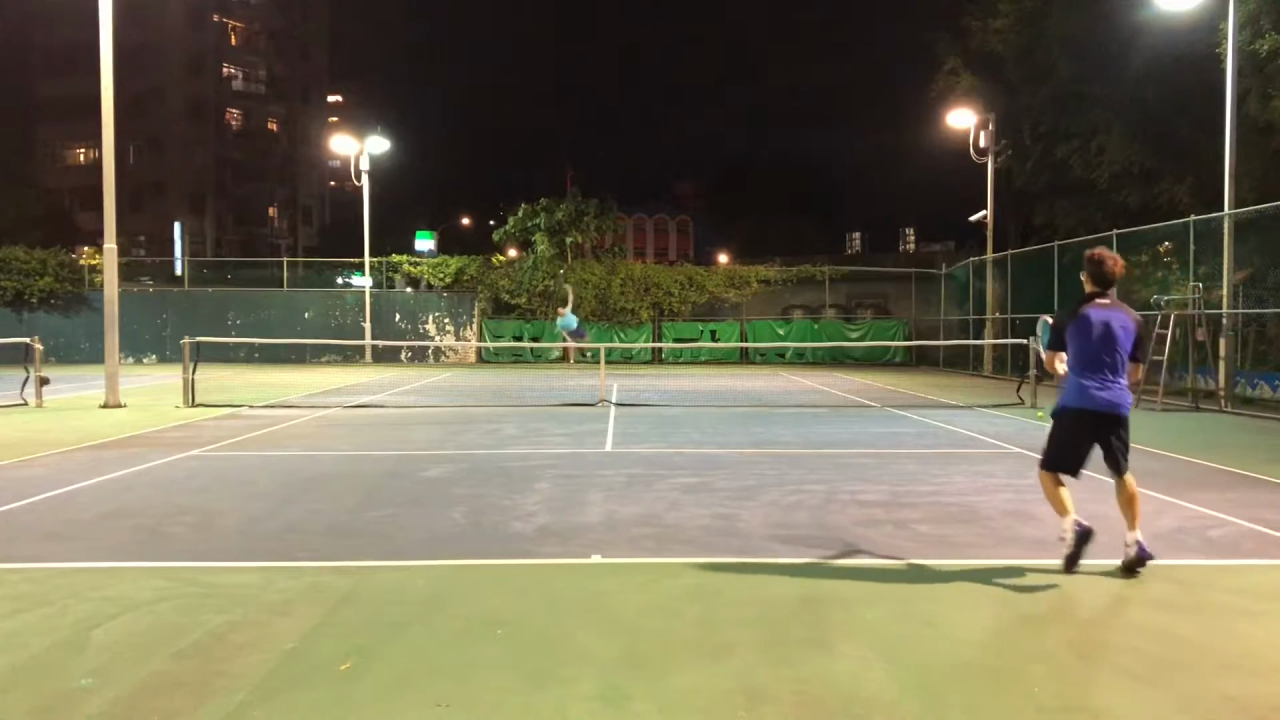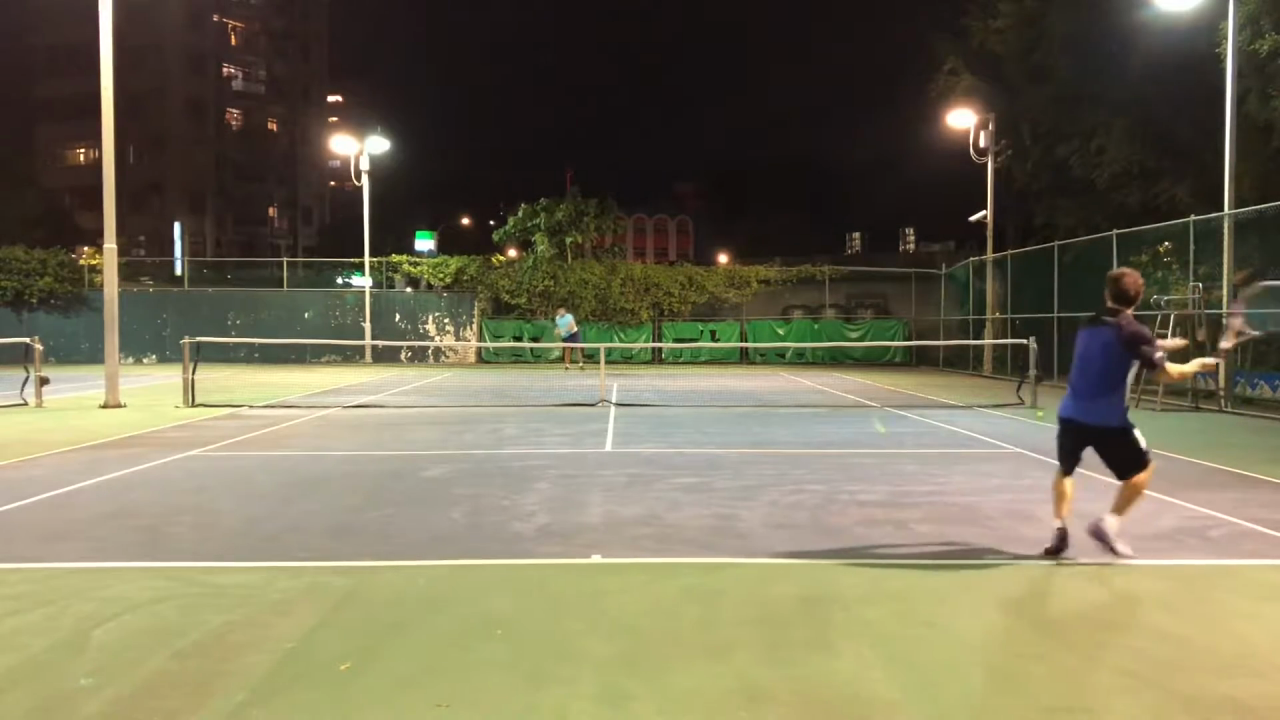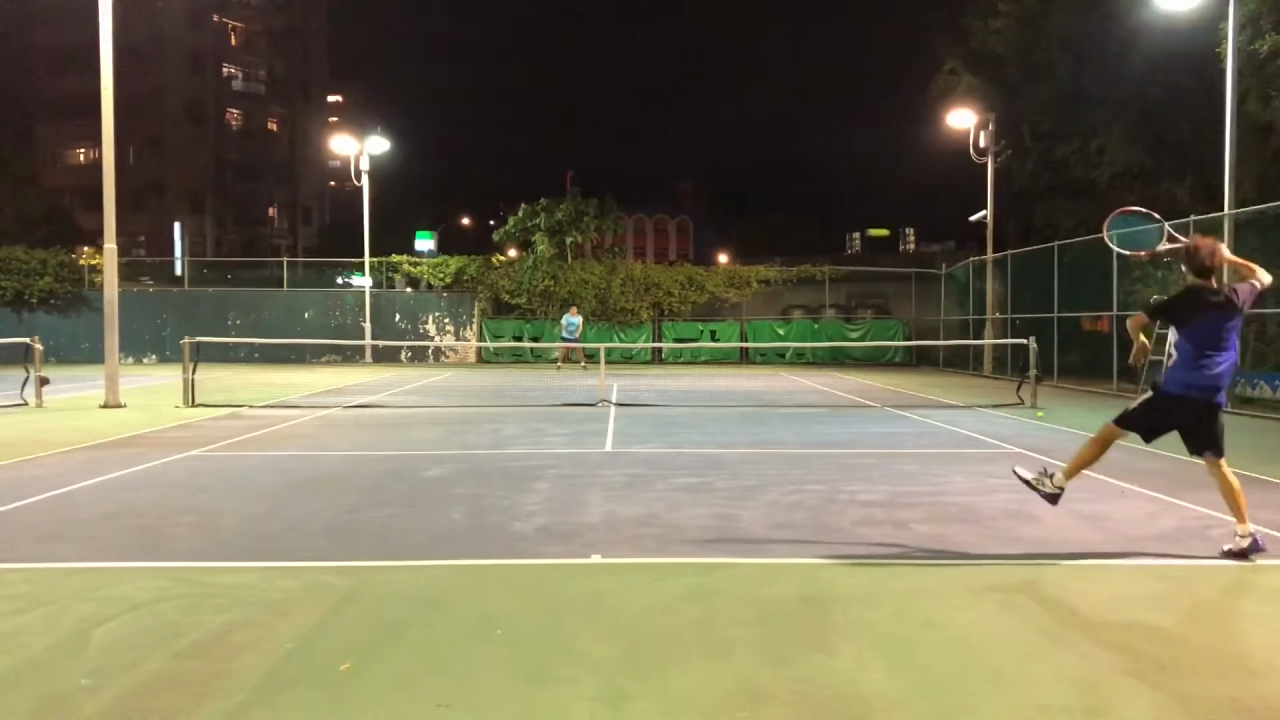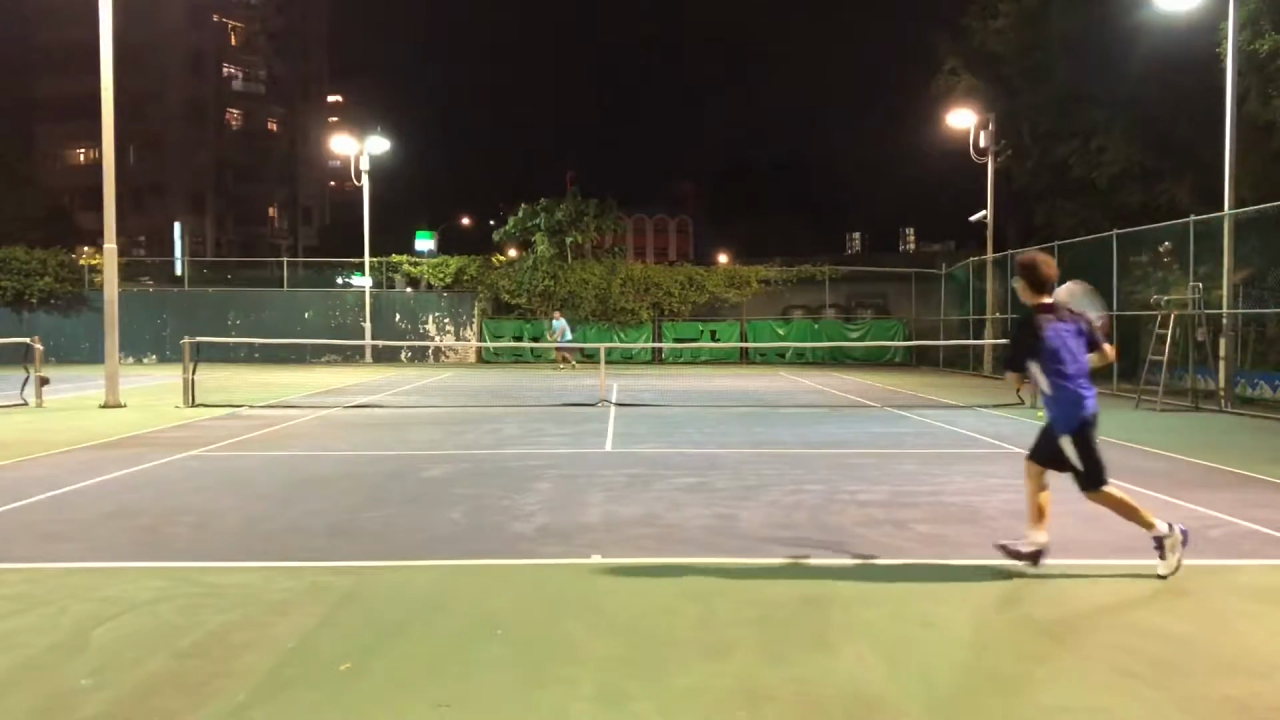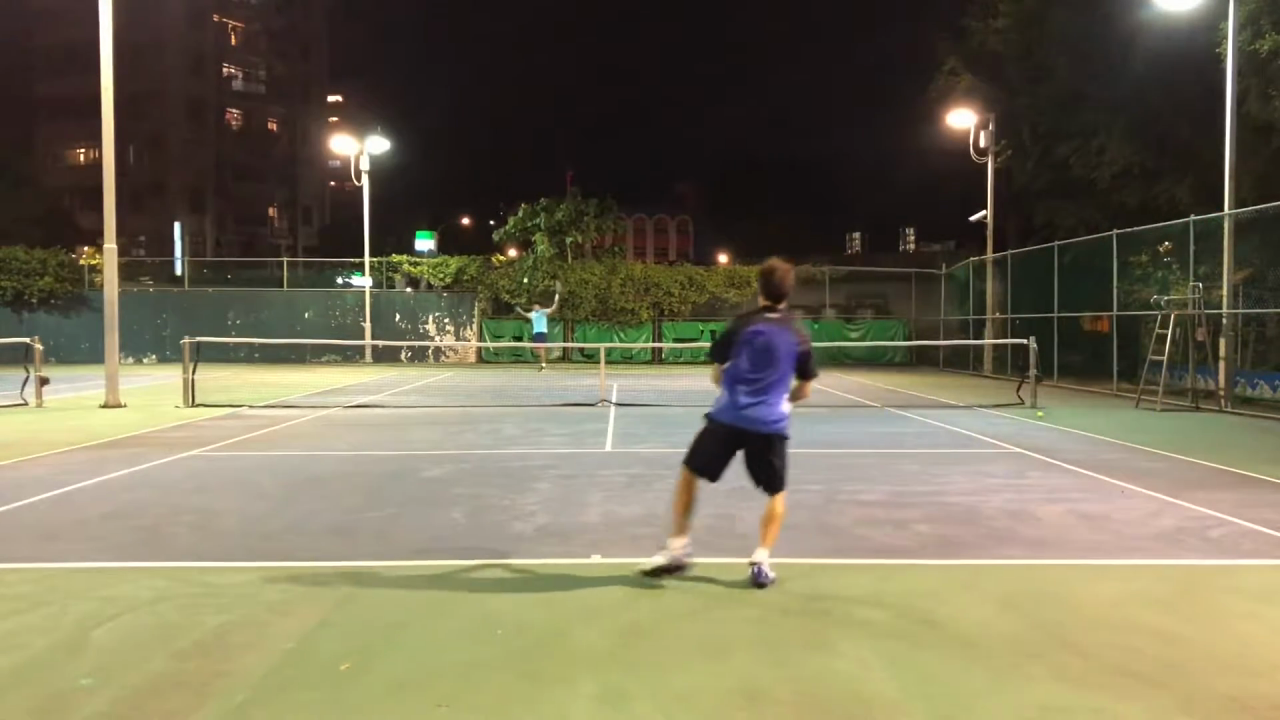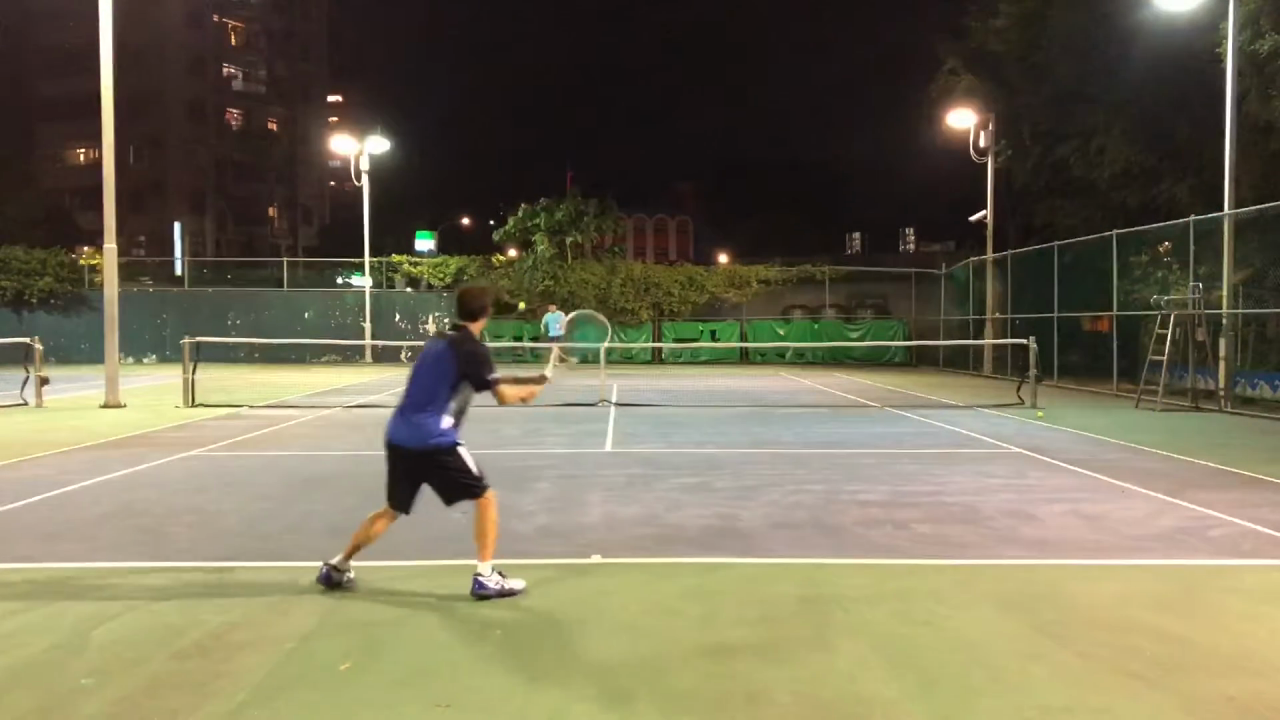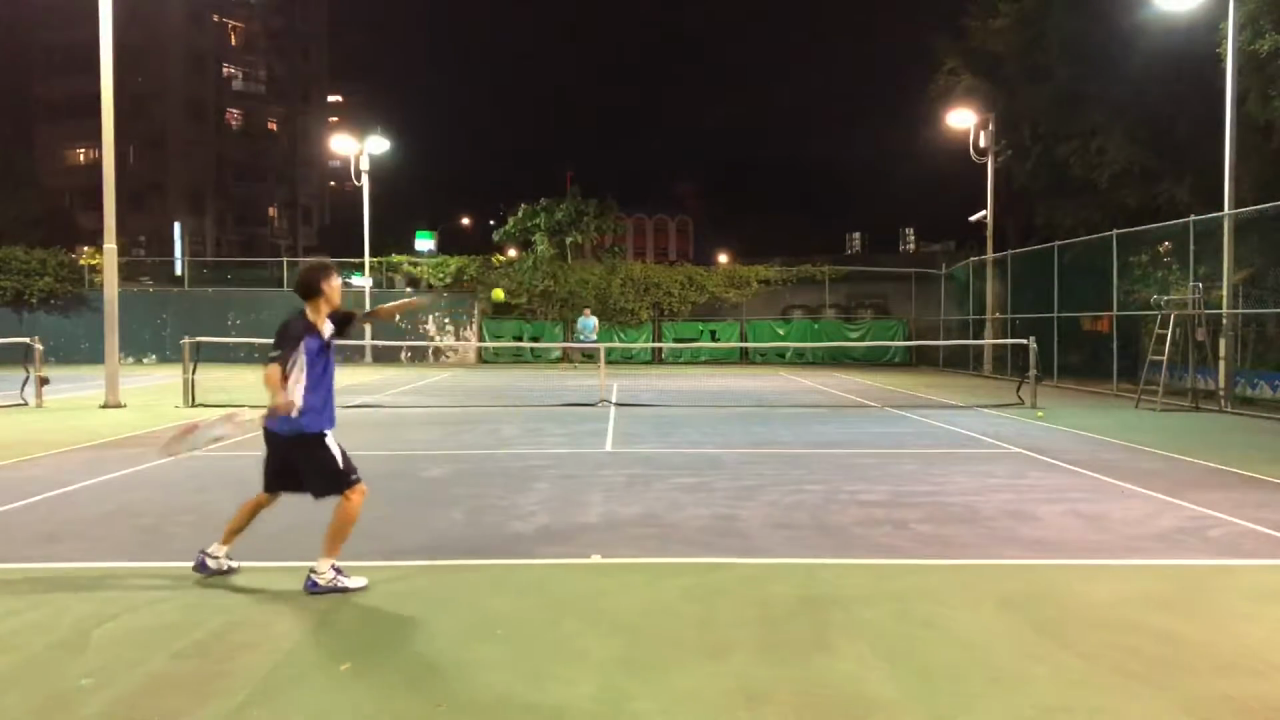
dt=0.7s
person 1, frame 1
left shoulder: (1072, 315)
right shoulder: (1132, 319)
left elbow: (1052, 363)
right elbow: (1134, 373)
left wrist: (1062, 370)
left hip: (1077, 405)
right hip: (1116, 406)
left knee: (1050, 474)
right knee: (1122, 474)
left ankle: (1073, 525)
right ankle: (1134, 542)
person 1, frame 2
left shoulder: (1089, 325)
right shoulder: (1134, 332)
right elbow: (1167, 374)
left wrist: (1159, 345)
right wrist: (1198, 364)
left hip: (1070, 415)
right hip: (1105, 420)
left knee: (1064, 473)
right knee: (1142, 471)
left ankle: (1059, 528)
right ankle: (1108, 523)
person 1, frame 3
left shoulder: (1183, 302)
right shoulder: (1235, 297)
left elbow: (1135, 323)
right elbow: (1263, 278)
left wrist: (1141, 342)
right wrist: (1226, 257)
left hip: (1179, 392)
right hip: (1212, 398)
left knee: (1110, 433)
right knee: (1217, 465)
left ankle: (1056, 483)
right ankle: (1247, 535)
person 1, frame 4
left shoulder: (1029, 325)
right shoulder: (1074, 317)
left elbow: (1014, 376)
right elbow: (1107, 354)
left wrist: (1024, 374)
left hip: (1069, 417)
right hip: (1074, 412)
left knee: (1095, 489)
right knee: (1034, 468)
left ankle: (1165, 533)
right ankle: (1035, 540)
person 1, frame 5
left shoulder: (740, 324)
right shoulder: (798, 335)
left elbow: (717, 376)
right elbow: (805, 390)
left hip: (728, 418)
right hip: (770, 425)
left knee: (689, 477)
right knee: (775, 495)
left ankle: (678, 548)
right ankle: (760, 561)
person 1, frame 6
left shoulder: (440, 341)
right shoulder: (472, 349)
left elbow: (481, 380)
right elbow: (503, 395)
left wrist: (527, 380)
right wrist: (529, 391)
left hip: (398, 436)
right hip: (433, 440)
left knee: (392, 510)
right knee: (486, 500)
left ankle: (336, 566)
right ankle: (485, 576)
person 1, frame 7
left shoulder: (326, 323)
right shoulder: (295, 331)
left elbow: (369, 316)
right elbow: (273, 374)
left wrist: (410, 302)
right wrist: (279, 398)
left hip: (281, 428)
right hip: (301, 429)
left knee: (268, 496)
right knee: (354, 492)
left ankle: (213, 553)
right ankle: (323, 572)
